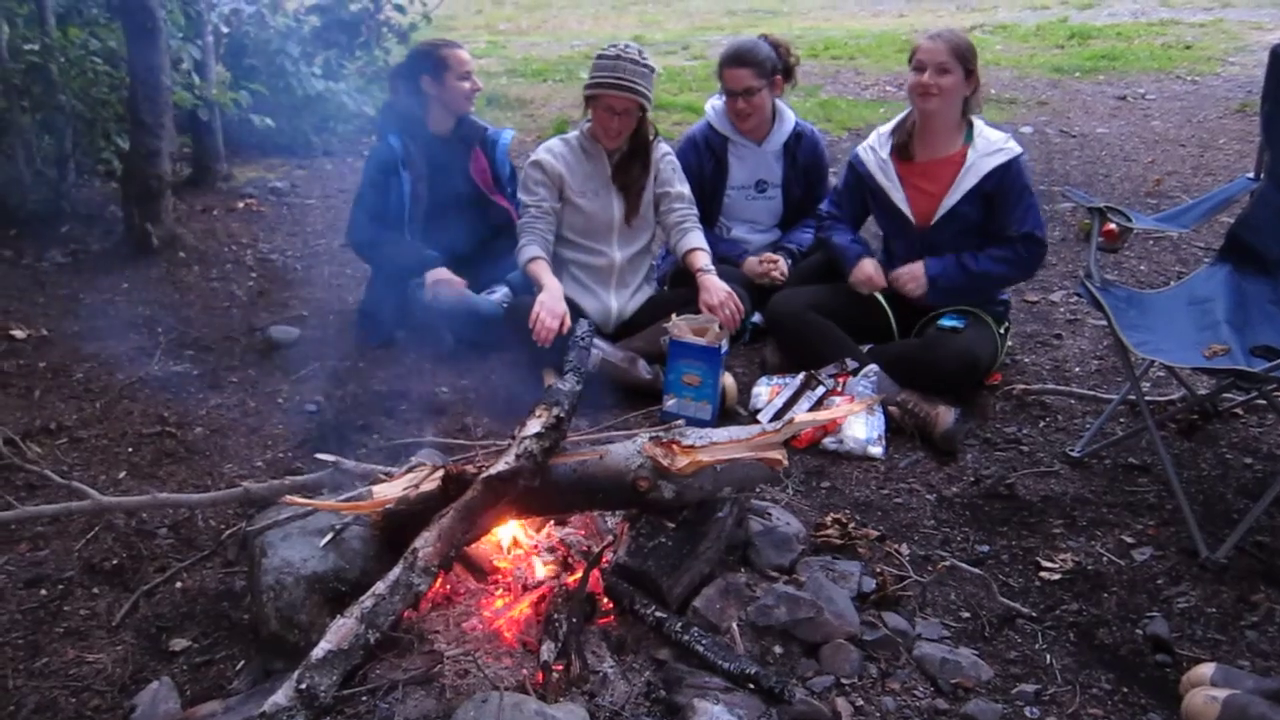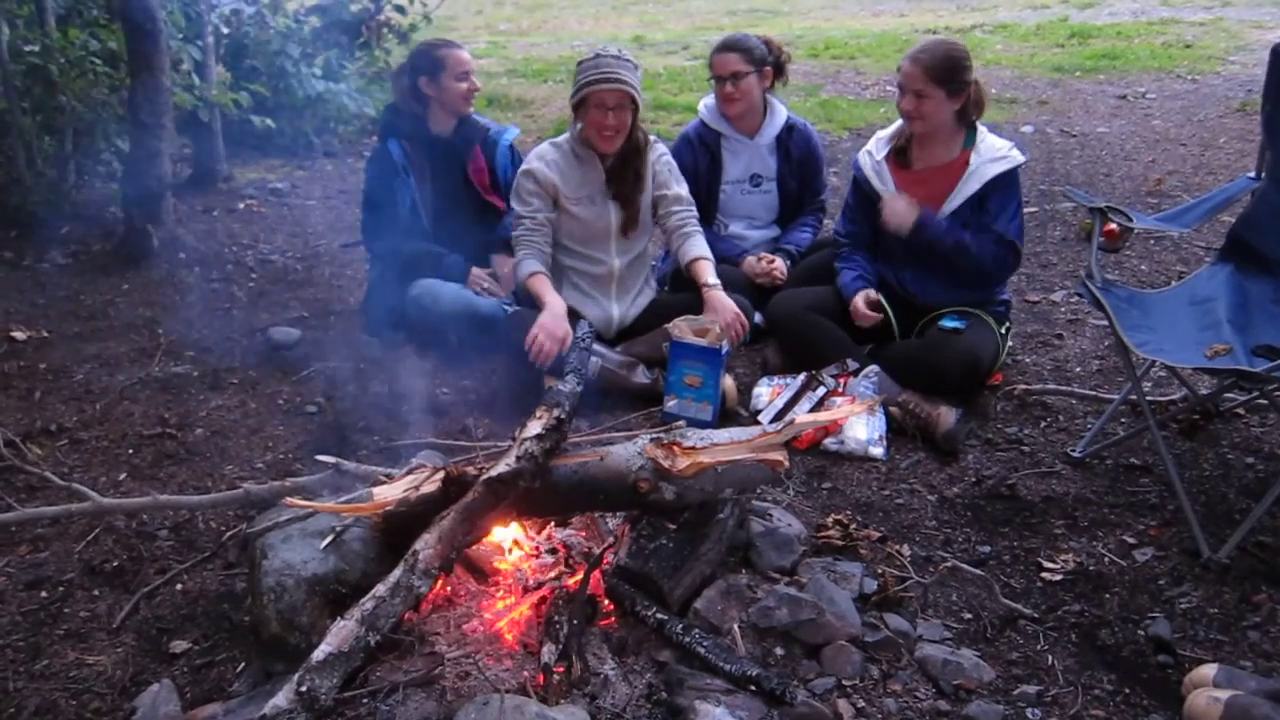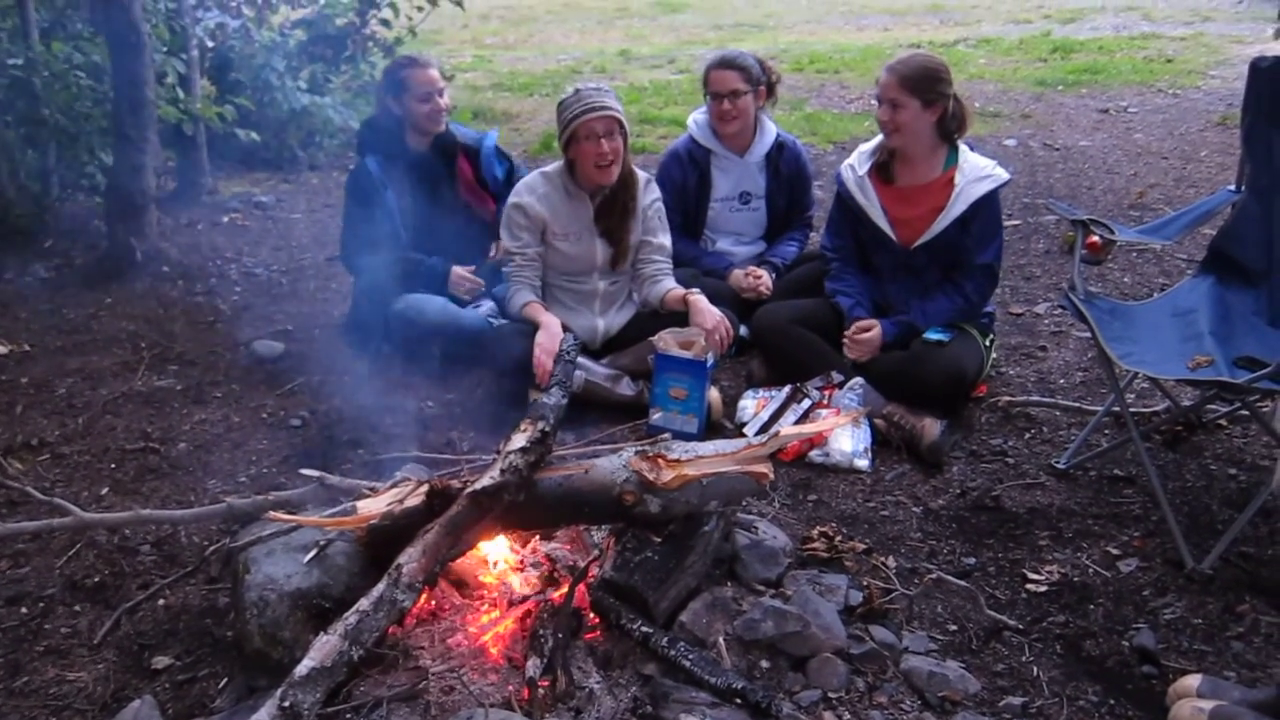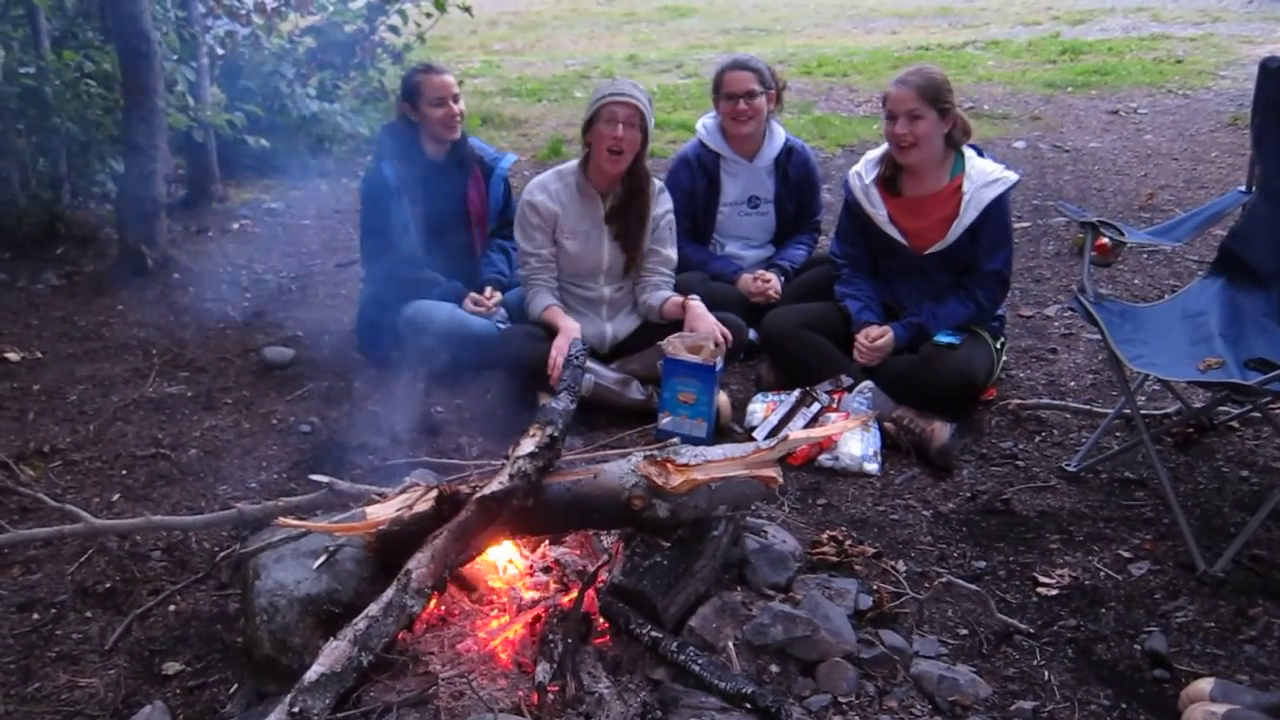
dt=0.7s
person 1, frame 1
left shoulder: (996, 161)
right shoulder: (878, 151)
left elbow: (1026, 254)
right elbow: (834, 217)
left wrist: (939, 271)
right wrist: (854, 257)
left hip: (965, 309)
right hip: (891, 299)
left knee: (958, 360)
right knee: (785, 308)
left ankle: (836, 361)
right ankle: (904, 400)
person 1, frame 2
left shoulder: (994, 166)
right shoulder: (877, 157)
left elbow: (999, 262)
right elbow: (852, 242)
left wrist: (923, 224)
right wrist: (857, 289)
left hip: (965, 308)
right hip: (890, 299)
left knee: (960, 360)
right knee: (785, 309)
left ankle: (840, 365)
right ankle: (903, 399)
person 1, frame 3
left shoulder: (975, 185)
right shoulder: (859, 172)
left elbow: (973, 285)
right elbow: (841, 259)
left wrist: (893, 331)
right wrist: (857, 318)
left hip: (946, 321)
right hip: (870, 313)
left knee: (946, 374)
right knee: (770, 323)
left ankle: (815, 374)
right ankle: (887, 411)
person 1, frame 4
left shoulder: (984, 189)
right shoulder: (866, 180)
left elbow: (985, 289)
right elbow: (851, 266)
left wrist: (904, 334)
right wrist: (865, 323)
left hip: (958, 324)
right hip: (881, 315)
left knee: (955, 375)
right knee: (779, 327)
left ankle: (834, 382)
right ankle: (896, 413)
person 2, frame 1
left shoulder: (657, 156)
right shoulder: (552, 158)
left elbow: (682, 222)
right elbow: (533, 237)
left wrist: (705, 274)
right wrist: (551, 288)
left hip: (637, 306)
right hip: (575, 308)
left knee: (732, 301)
right knee: (523, 316)
right ankle: (651, 373)
person 2, frame 2
left shoulder: (652, 155)
right shoulder: (544, 165)
left elbow: (684, 226)
right elbow: (530, 250)
left wrist: (712, 289)
right wrist: (552, 305)
left hip: (639, 309)
right hip: (574, 313)
left knee: (734, 312)
right knee: (521, 329)
left ankle: (595, 366)
right ankle: (650, 378)
person 2, frame 3
left shoulder: (643, 189)
right shoulder: (531, 196)
left elbow: (654, 277)
right elbow: (521, 284)
left wrist: (691, 298)
right wrist: (547, 322)
left hip: (622, 327)
right hip: (561, 332)
left knee: (717, 326)
right knee: (507, 342)
left ankle: (579, 377)
right ankle: (637, 390)
person 2, frame 4
left shoulder: (655, 196)
right shoulder: (544, 194)
left elbow: (653, 290)
right elbow: (538, 287)
left wrist: (690, 305)
right wrist: (566, 325)
left hip: (631, 335)
right hip: (570, 335)
left knee: (730, 331)
right knee: (514, 345)
left ankle: (584, 381)
right ankle: (652, 395)
person 3, frame 1
left shoulder: (485, 141)
right shoulder: (393, 153)
left elbow: (515, 207)
right elbow: (364, 232)
right wrist: (423, 266)
left hip: (492, 269)
right hip: (429, 279)
right knee: (440, 304)
person 3, frame 2
left shoulder: (490, 140)
right shoulder: (393, 155)
right elbow: (383, 238)
left wrist: (504, 248)
right wrist: (456, 269)
left hip: (490, 267)
right hip: (426, 276)
right knee: (430, 300)
person 3, frame 3
left shoulder: (469, 148)
right shoulder: (371, 174)
left elbow: (518, 189)
right elbow: (359, 256)
right wrist: (437, 274)
left hip: (473, 276)
right hip: (406, 292)
right knee: (415, 316)
person 3, frame 4
left shoulder: (485, 163)
right shoulder: (385, 177)
left elbow: (506, 232)
right elbow: (382, 261)
left wrist: (494, 282)
right wrist: (452, 296)
left hip: (481, 291)
right hip: (417, 299)
right knee: (421, 321)
person 4, frame 1
left shoulder: (806, 141)
right shoulder: (698, 142)
left elbow: (814, 214)
left wrist: (786, 257)
right wrist: (741, 261)
left hip: (777, 261)
right hip: (718, 263)
person 4, frame 2
left shoulder: (799, 136)
right shoulder: (693, 141)
left elbow: (812, 210)
left wrist: (785, 257)
right wrist: (739, 260)
left hip: (777, 258)
right hip: (718, 261)
right knee: (686, 274)
left ankle: (759, 314)
person 4, frame 3
left shoulder: (788, 152)
right shoulder: (681, 157)
left elbow: (799, 225)
right elbow: (669, 236)
left wrist: (770, 270)
right wrist: (726, 273)
left hip: (765, 270)
right hip: (708, 273)
right knee: (677, 283)
person 4, frame 4
left shoulder: (797, 156)
right shoulder: (690, 161)
left elbow: (807, 229)
right elbow: (678, 240)
left wrist: (778, 273)
right wrist: (735, 277)
left hip: (774, 275)
right hip: (717, 278)
right knee: (684, 287)
left ankle: (753, 327)
